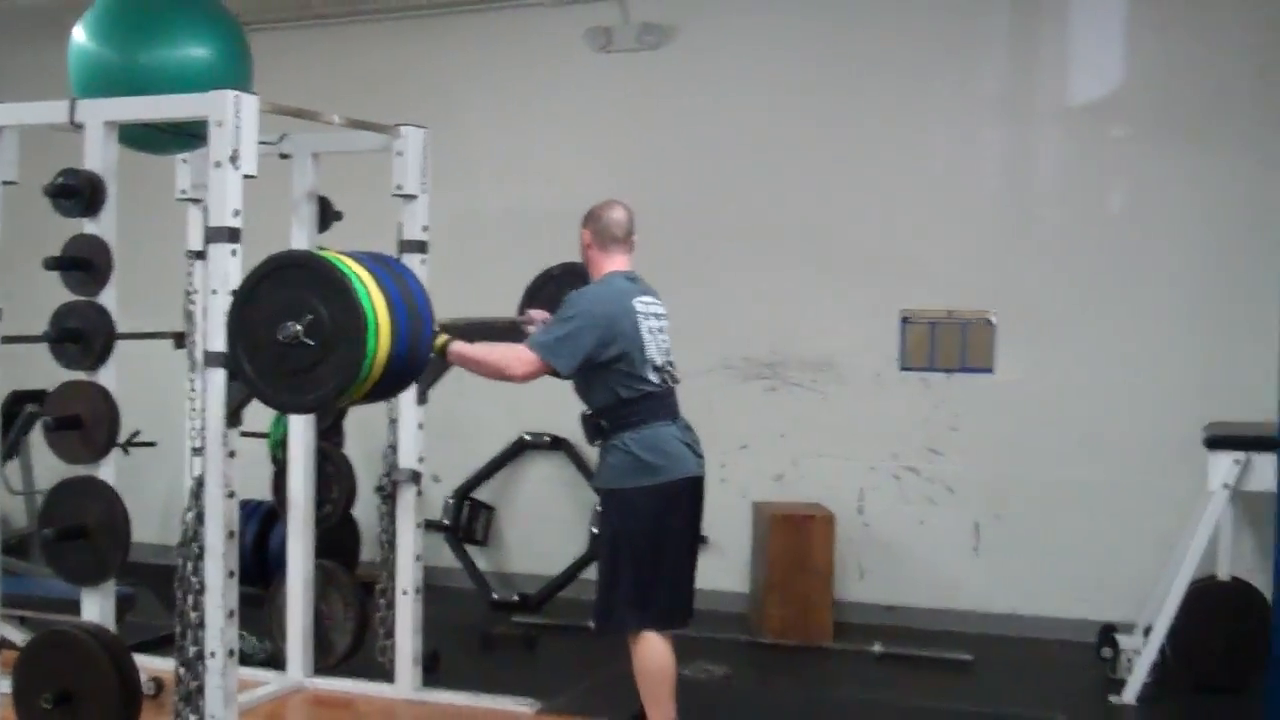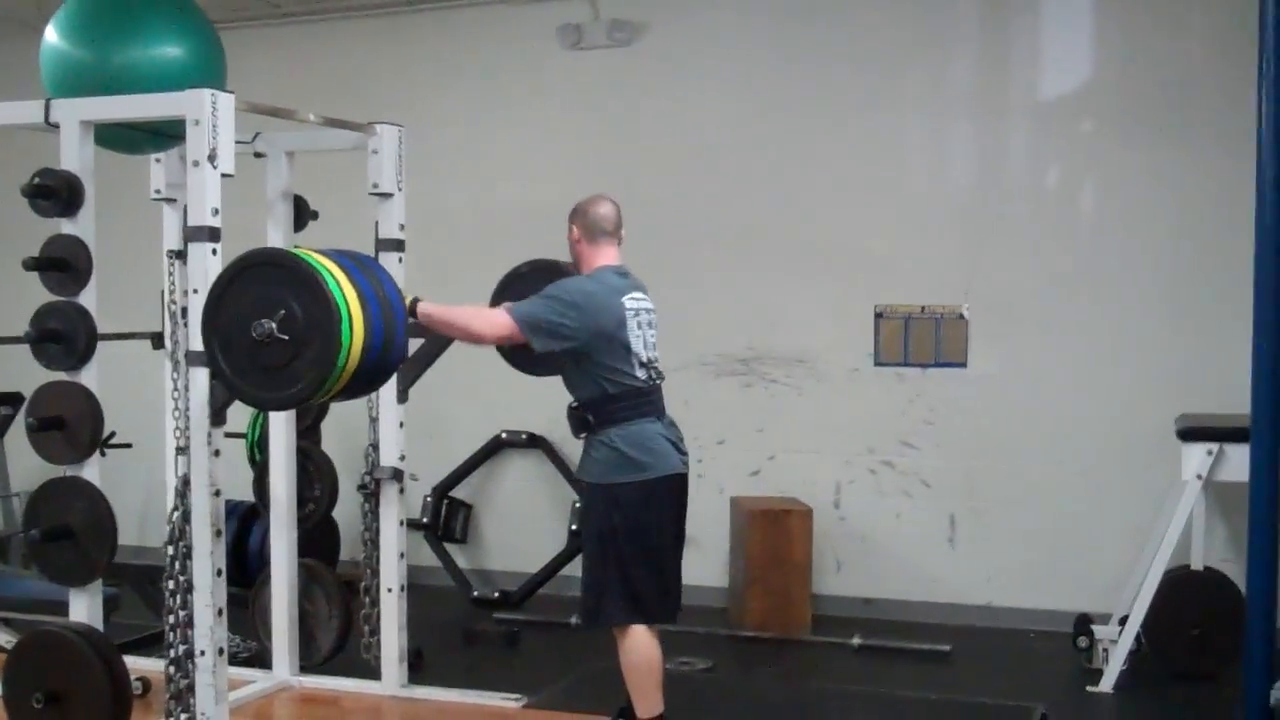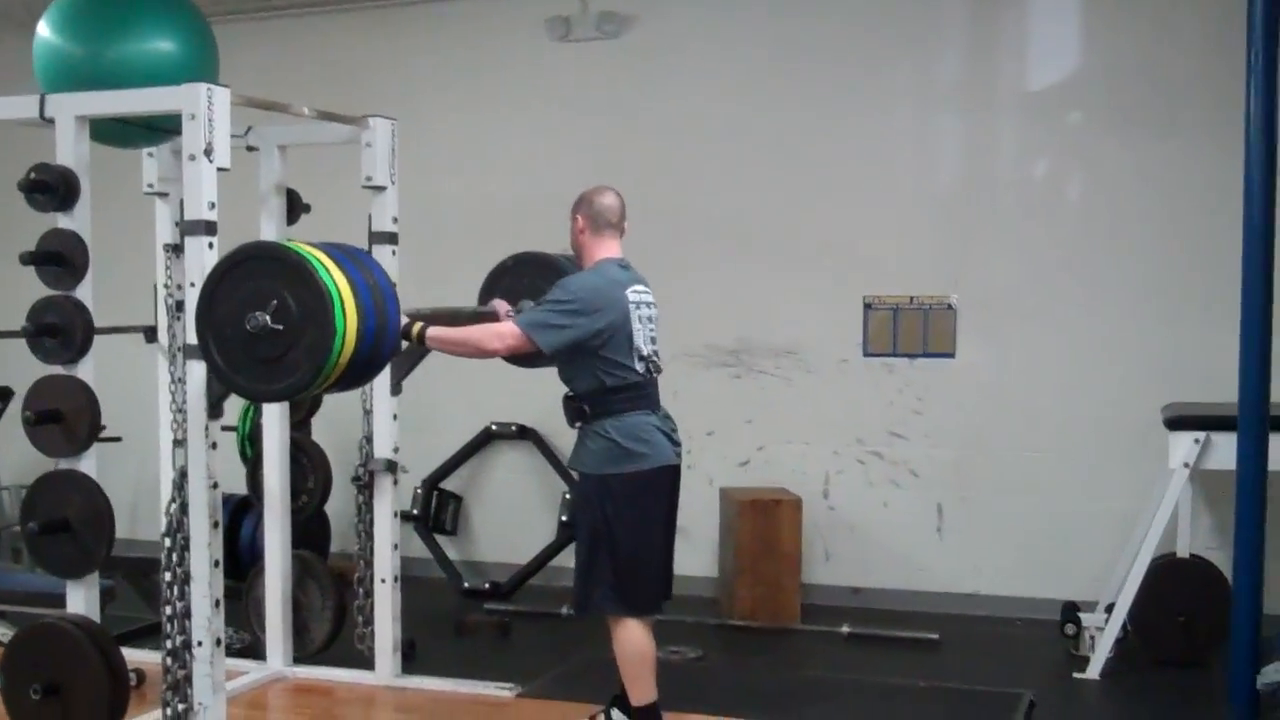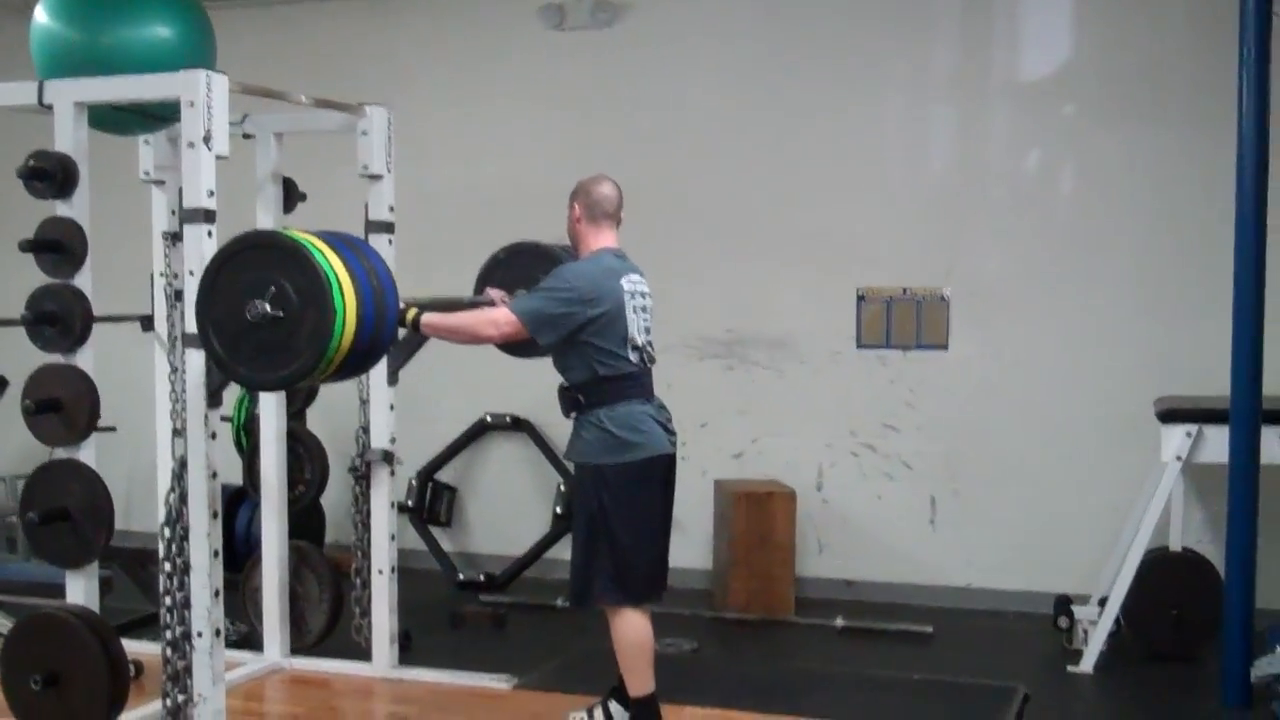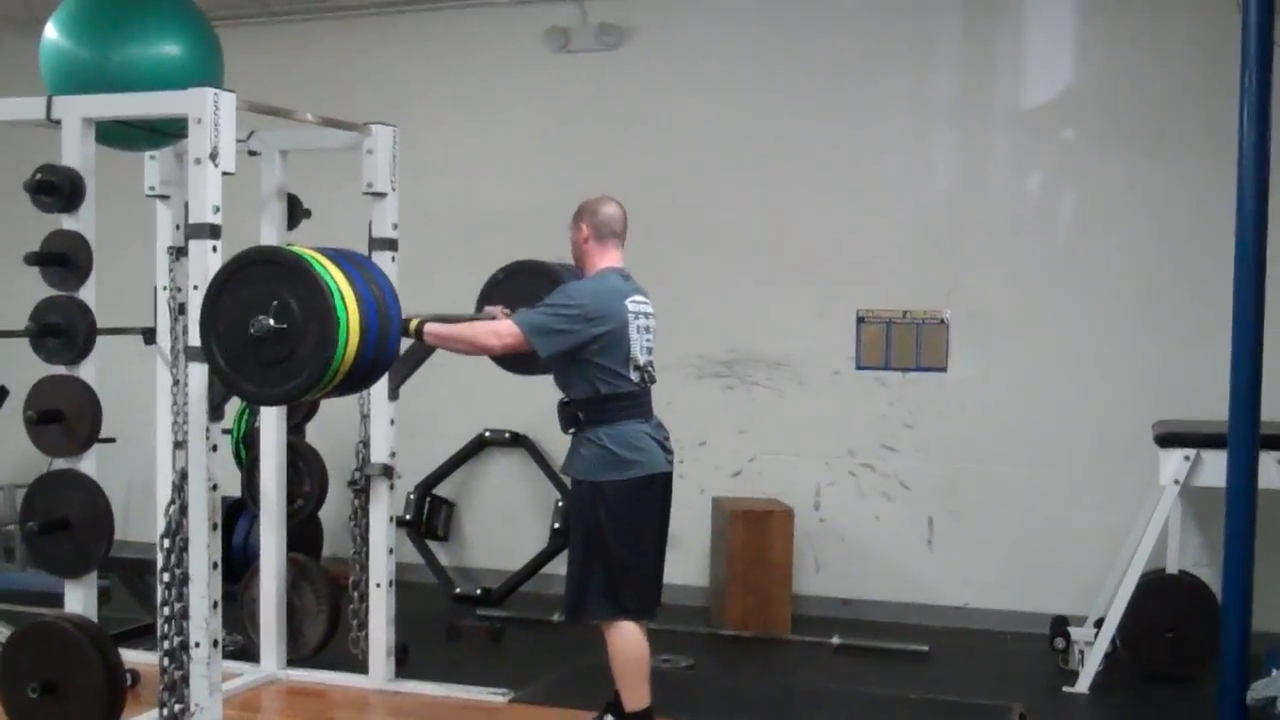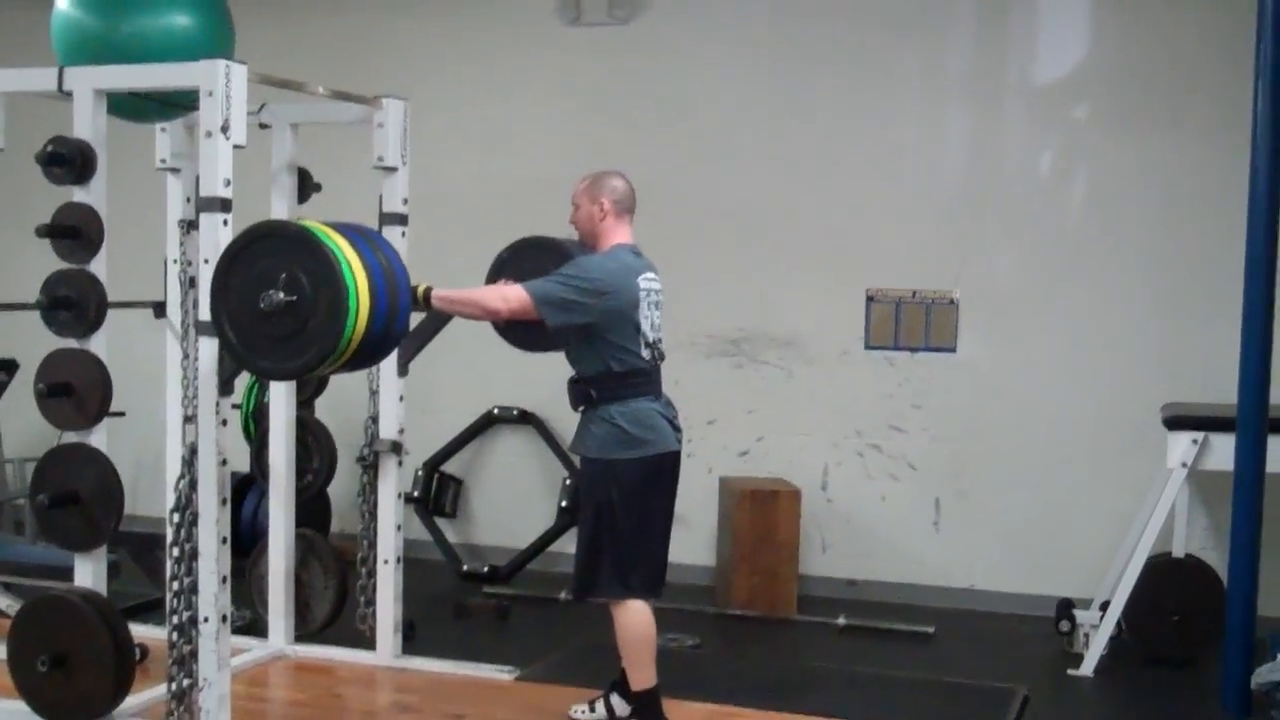
dt=0.2s
person 1, frame 1
left shoulder: (593, 303)
right shoulder: (642, 296)
left elbow: (521, 364)
left wrist: (444, 346)
right wrist: (551, 326)
left hip: (641, 468)
right hip: (672, 461)
left knee: (643, 617)
right knee: (651, 610)
person 1, frame 2
left shoulder: (580, 295)
right shoulder: (631, 291)
left elbow: (491, 326)
left wrist: (412, 309)
right wrist: (529, 316)
left hip: (625, 465)
right hip: (656, 458)
left knee: (629, 610)
right knee: (637, 605)
person 1, frame 3
left shoulder: (586, 290)
right shoulder: (630, 284)
left elbow: (500, 342)
left wrist: (416, 331)
right wrist: (520, 316)
left hip: (619, 456)
right hip: (648, 450)
left knee: (624, 601)
right knee: (632, 597)
person 1, frame 4
left shoulder: (582, 279)
right shoulder: (626, 274)
left elbow: (495, 327)
left wrist: (413, 318)
right wrist: (515, 304)
left hip: (615, 446)
right hip: (642, 439)
left knee: (621, 591)
right knee: (628, 586)
person 1, frame 5
left shoulder: (587, 297)
right shoulder: (630, 295)
left elbow: (496, 340)
left wrist: (418, 329)
right wrist: (516, 318)
left hip: (613, 463)
right hip: (640, 458)
left knee: (617, 606)
right knee: (623, 601)
person 1, frame 6
left shoulder: (599, 273)
right shoulder: (636, 269)
left elbow: (504, 305)
left wrist: (426, 295)
right wrist: (517, 289)
left hip: (622, 440)
right hip: (645, 435)
left knee: (625, 585)
right knee: (629, 580)
